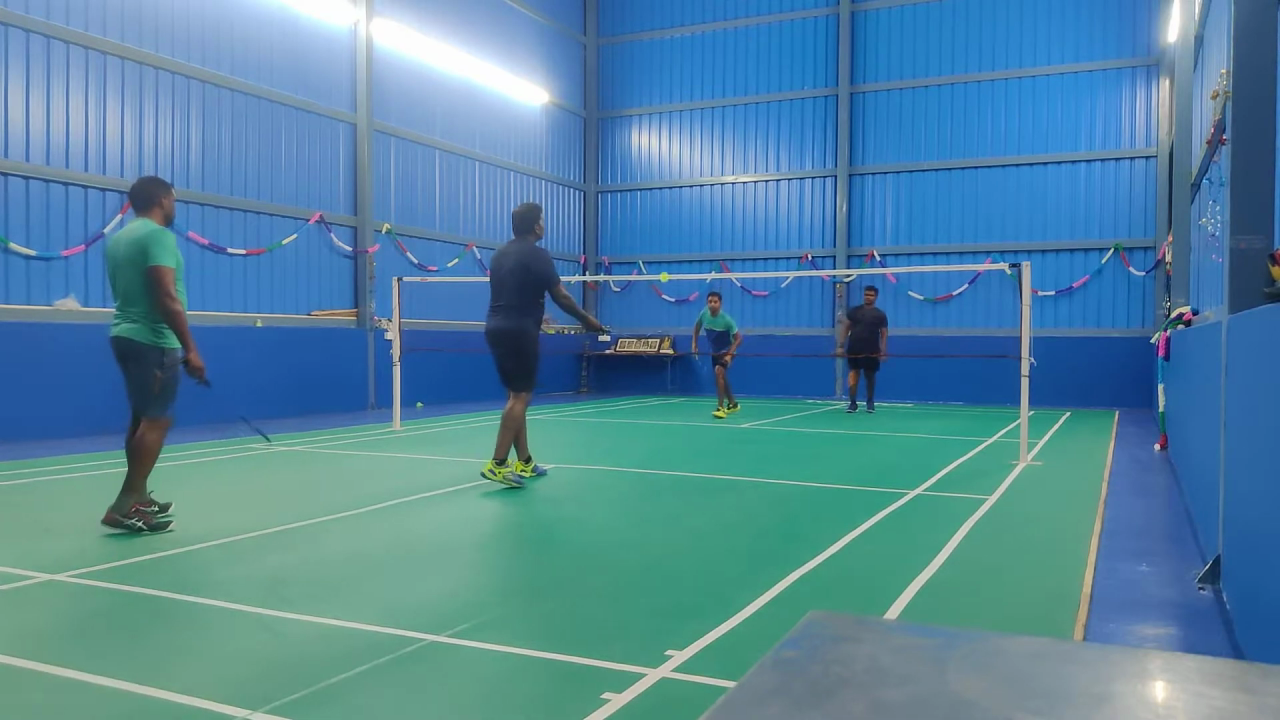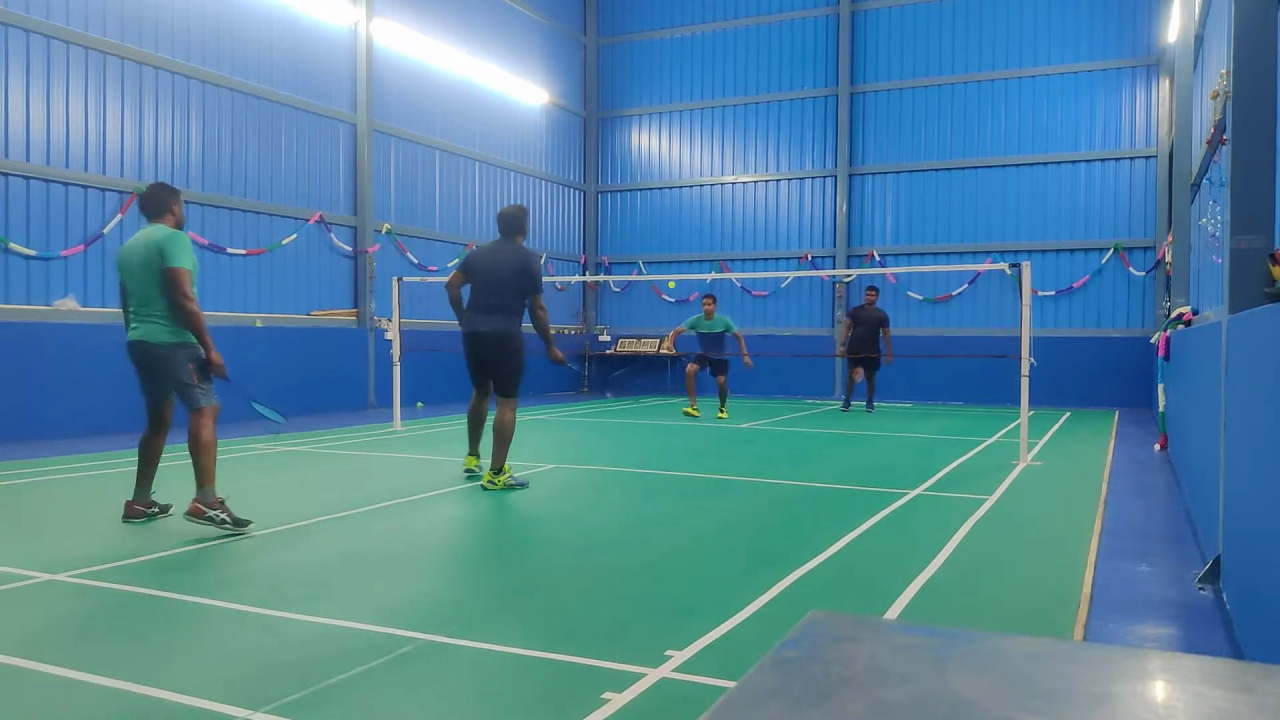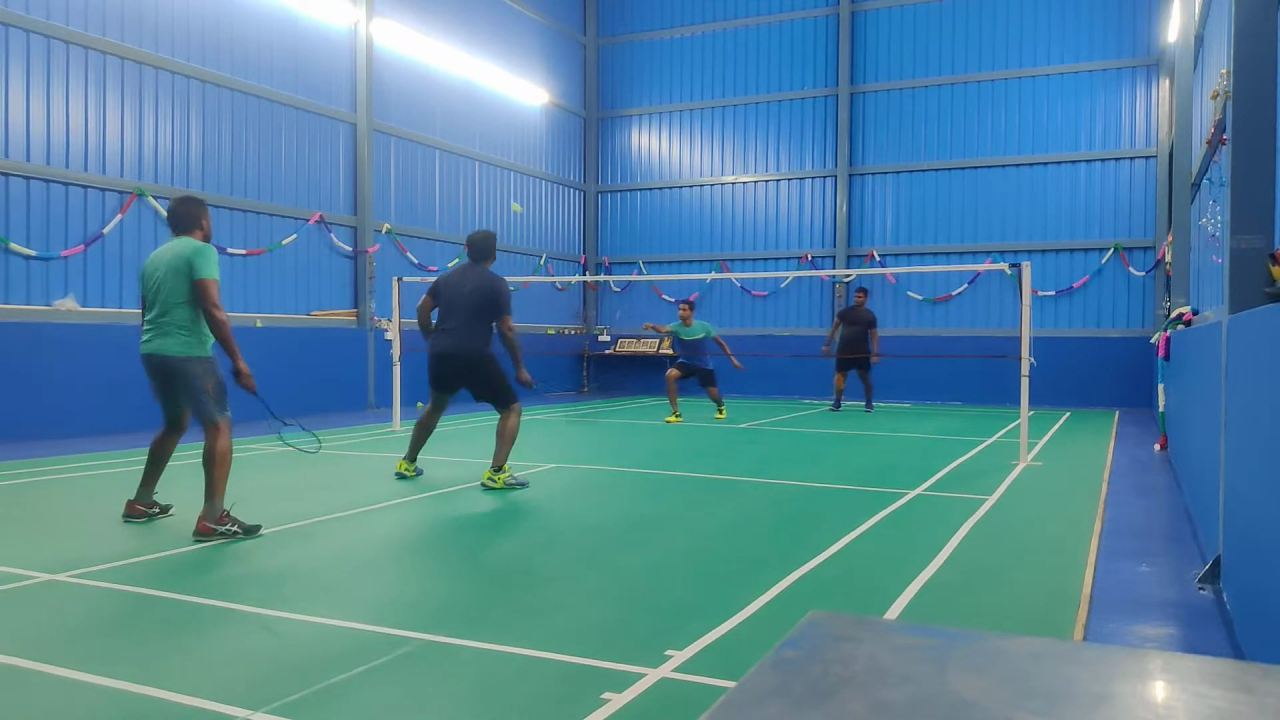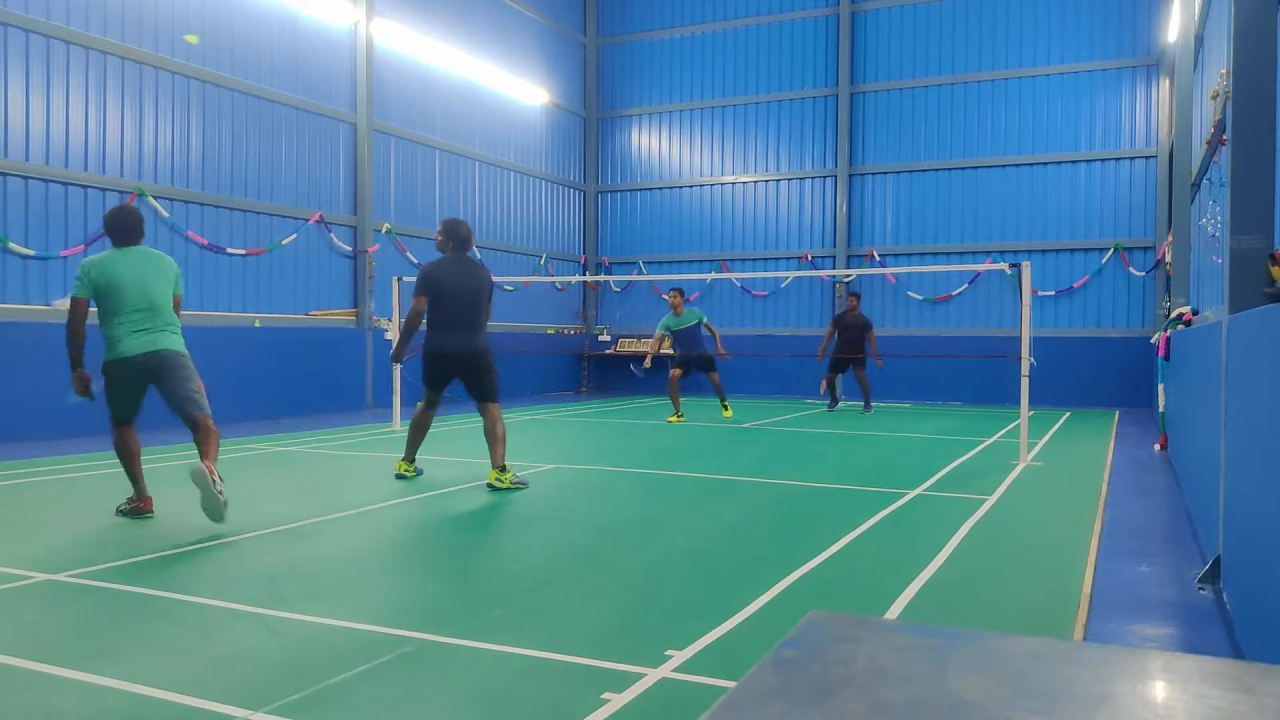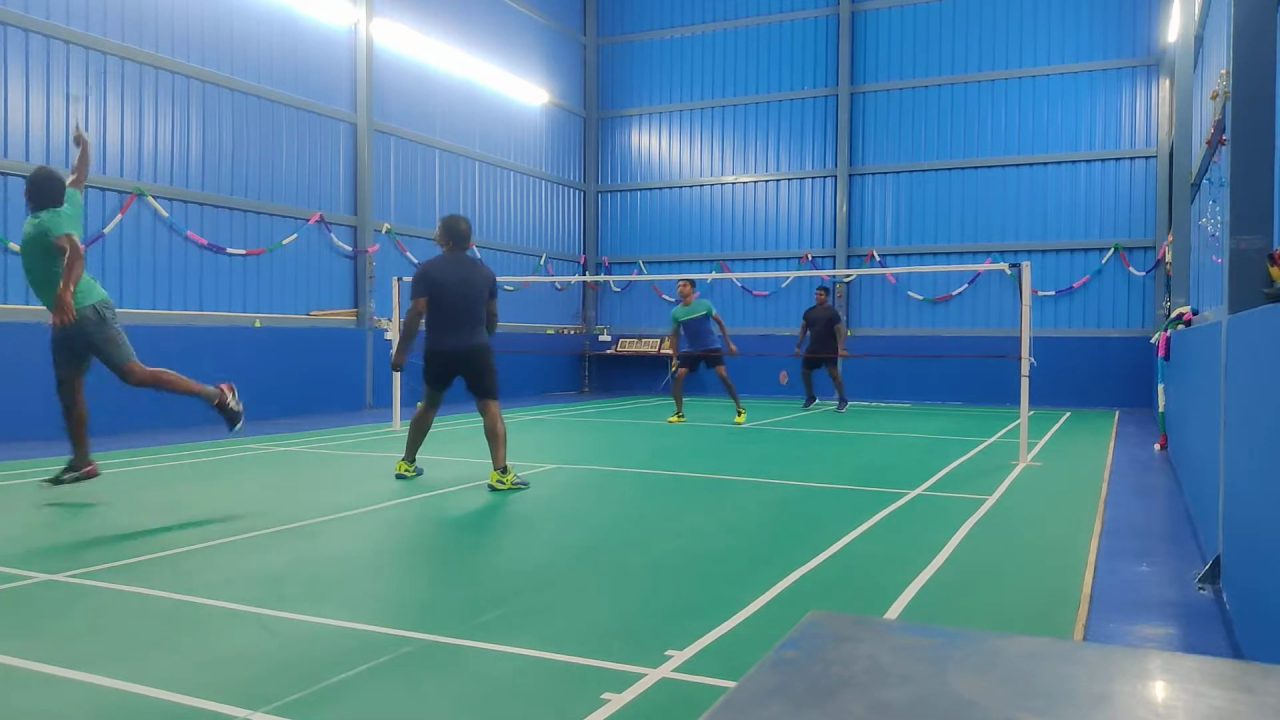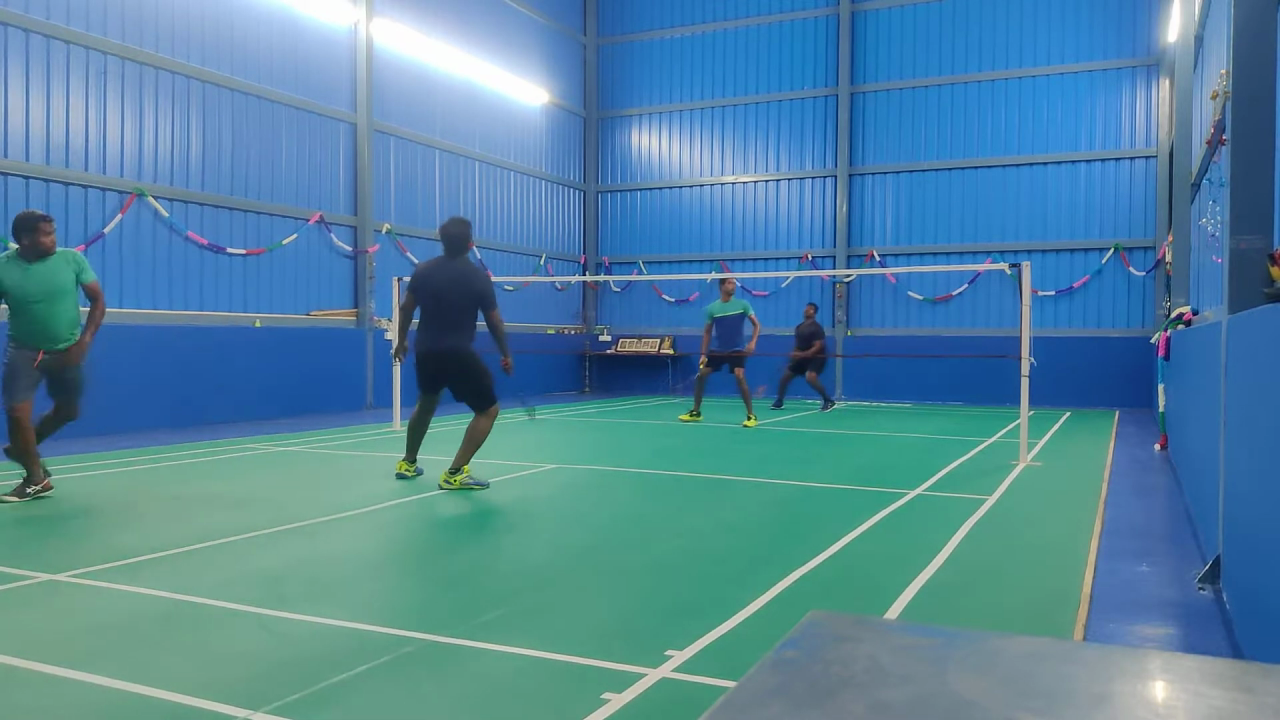
dt=0.4s
person 1, frame 1
left shoulder: (119, 238)
right shoulder: (158, 236)
right elbow: (167, 297)
right wrist: (190, 349)
left hip: (126, 336)
right hip: (153, 341)
left knee: (143, 418)
right knee: (156, 423)
left ankle: (137, 501)
right ankle: (124, 507)
person 1, frame 2
left shoulder: (128, 247)
right shoulder: (174, 239)
right elbow: (183, 298)
right wrist: (209, 348)
left hip: (139, 341)
right hip: (171, 342)
left knee: (158, 421)
right knee: (204, 413)
left ankle: (140, 501)
right ankle: (207, 501)
person 1, frame 3
left shoulder: (154, 258)
right shoulder: (202, 251)
right elbow: (212, 309)
right wrist: (238, 360)
left hip: (152, 352)
right hip: (187, 354)
left knee: (175, 424)
right knee: (219, 427)
left ankle: (142, 502)
right ankle: (212, 517)
person 1, frame 4
left shoulder: (94, 266)
right shoulder: (166, 263)
left elbow: (76, 323)
left wrist: (77, 369)
left hip: (124, 358)
right hip: (170, 351)
left knee: (122, 426)
right knee: (203, 422)
left ankle: (141, 499)
right ankle: (208, 465)
person 1, frame 5
left shoulder: (48, 220)
right shoulder: (61, 208)
left elbow: (76, 255)
right elbow: (78, 177)
left wrist: (65, 290)
right wrist: (83, 144)
left hip: (86, 312)
right hip: (72, 314)
left knee: (134, 374)
right knee: (68, 387)
left ankle: (217, 395)
right ankle: (82, 462)
person 1, frame 6
left shoulder: (74, 260)
left elbow: (98, 302)
left wrist: (84, 343)
left hip: (68, 350)
right hip: (25, 351)
left knee: (68, 412)
left ankle: (28, 447)
right ankle: (36, 478)
person 2, frame 1
left shoulder: (499, 254)
right shoulder: (538, 255)
right elbow: (561, 297)
right wrist: (588, 321)
left hip: (495, 330)
right hip: (519, 333)
left knee: (518, 396)
right knee: (519, 397)
left ankle: (524, 462)
right ankle: (498, 465)
person 2, frame 2
left shoulder: (479, 253)
right shoulder: (528, 259)
left elbow: (451, 285)
right elbow: (538, 310)
left wrist: (464, 319)
right wrist: (551, 347)
left hip: (474, 333)
right hip: (504, 336)
left knee: (481, 394)
right knee: (507, 404)
left ankle: (472, 457)
right ankle: (496, 473)
person 2, frame 3
left shoulder: (447, 278)
right shoulder: (497, 284)
left elbow: (422, 310)
right elbow: (507, 331)
left wrist: (432, 340)
right wrist: (520, 368)
left hip: (441, 354)
right hip: (475, 356)
left knee: (435, 407)
right knee: (511, 410)
left ankle: (408, 462)
right ankle: (497, 472)
person 2, frame 4
left shoulder: (431, 271)
right shoulder: (483, 274)
left elbow: (418, 312)
left wrist: (400, 347)
left hip: (438, 351)
right hip: (475, 351)
left knee: (428, 404)
right knee: (491, 409)
left ankle: (406, 463)
right ankle: (499, 472)
person 2, frame 5
left shoulder: (427, 270)
right shoulder: (484, 272)
left elbow: (415, 314)
right elbow: (492, 315)
left wrist: (401, 351)
right wrist: (486, 341)
left hip: (438, 350)
right hip: (476, 349)
left knee: (430, 404)
right knee: (490, 408)
left ankle: (407, 463)
right ankle: (501, 473)
person 2, frame 6
left shoulder: (424, 270)
right shoulder: (478, 277)
left elbow: (406, 309)
right elbow: (494, 322)
left wrist: (401, 340)
right wrist: (506, 355)
left hip: (426, 353)
right hip: (460, 355)
left knee: (426, 406)
right knee: (488, 410)
left ankle: (408, 464)
right ankle: (455, 473)
